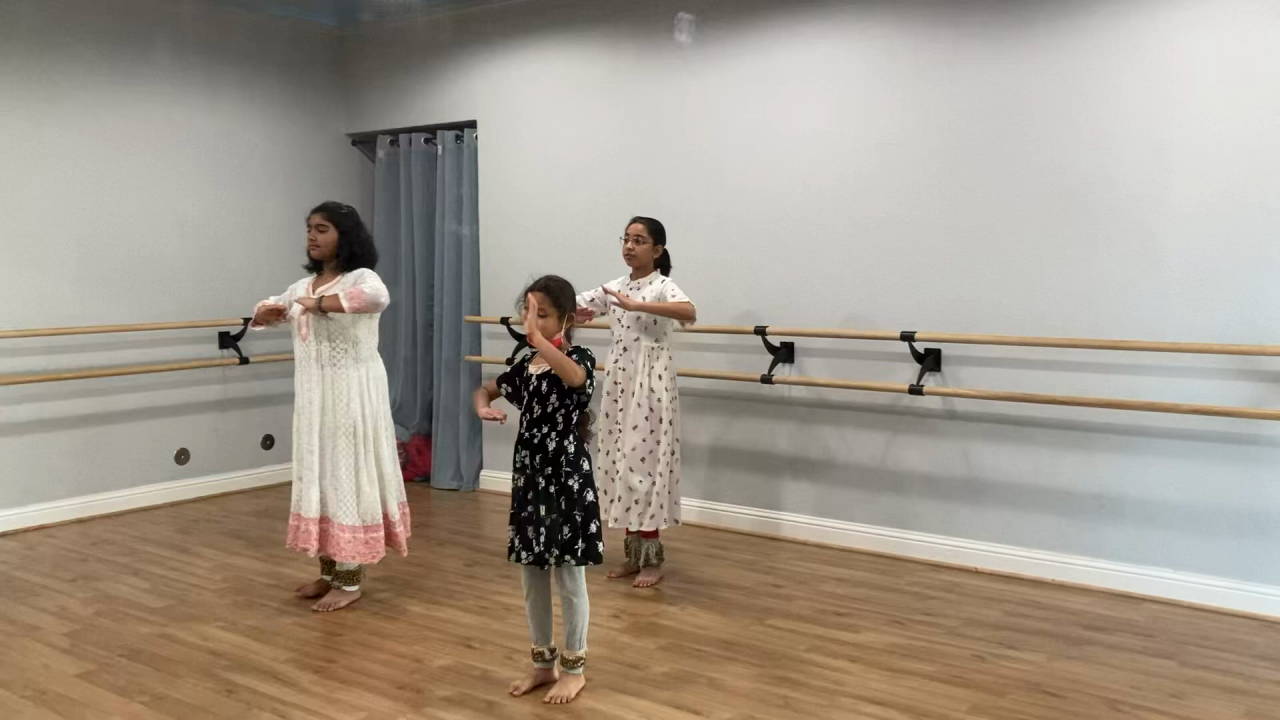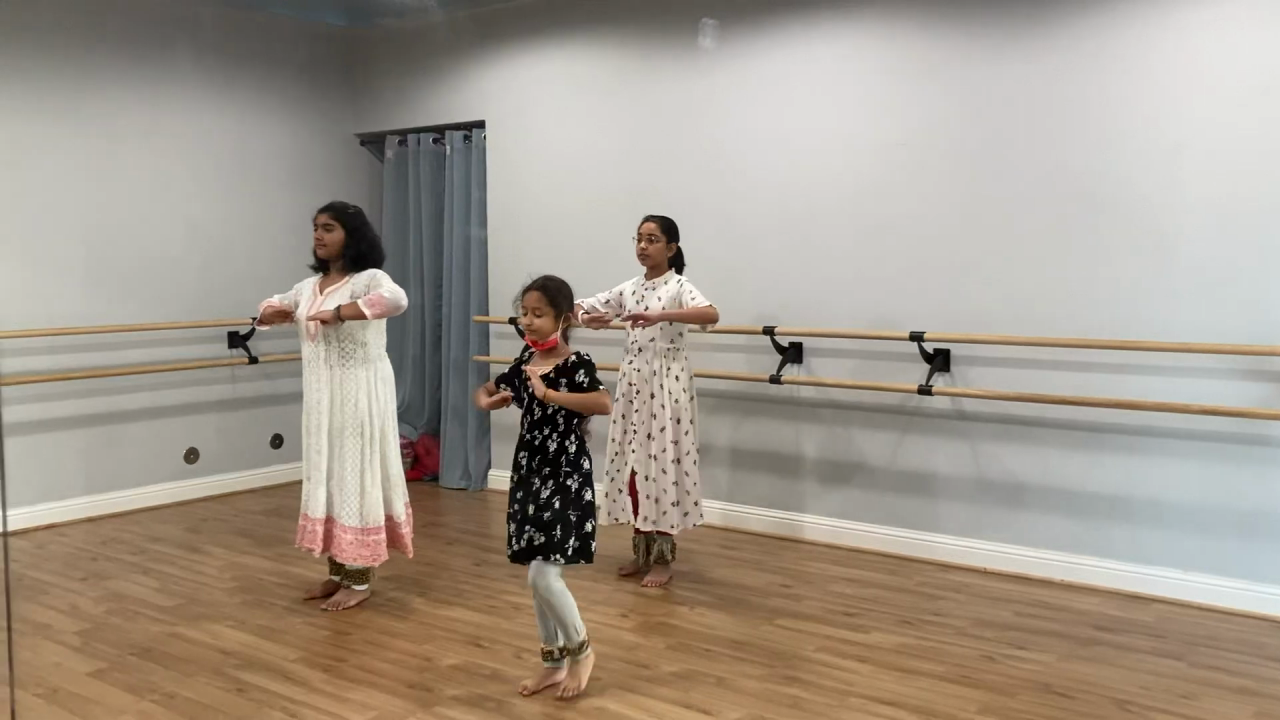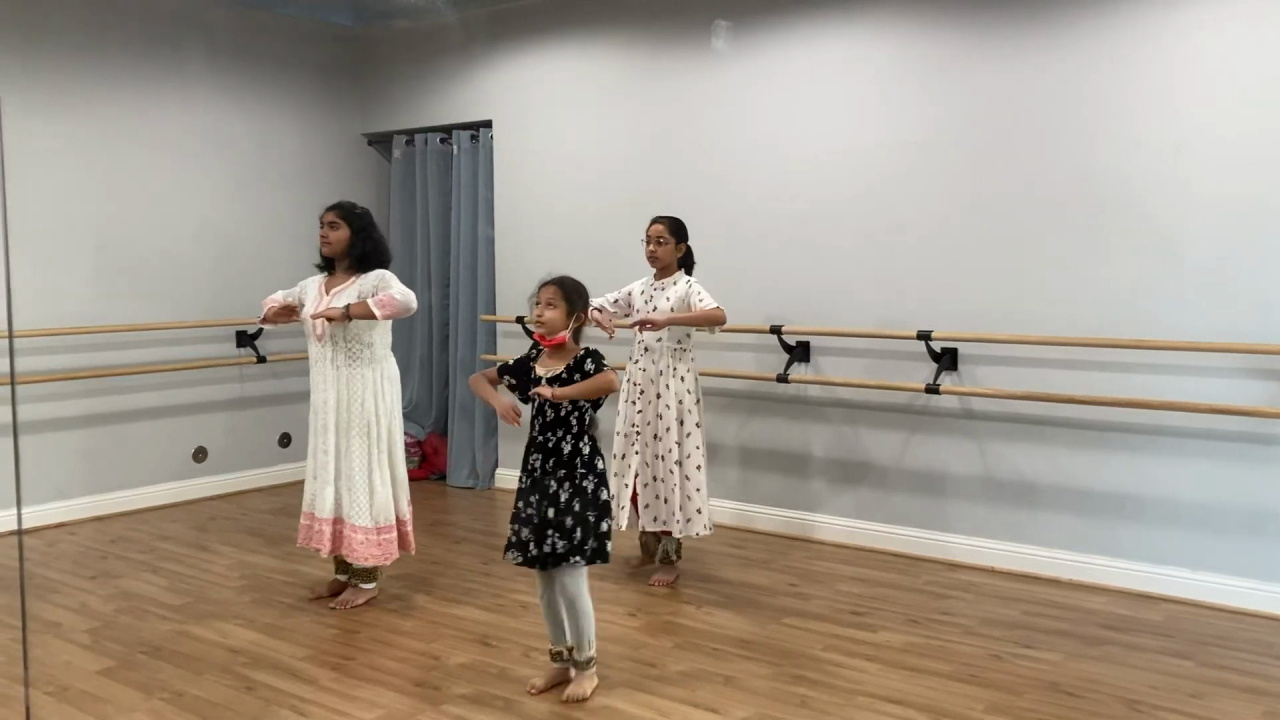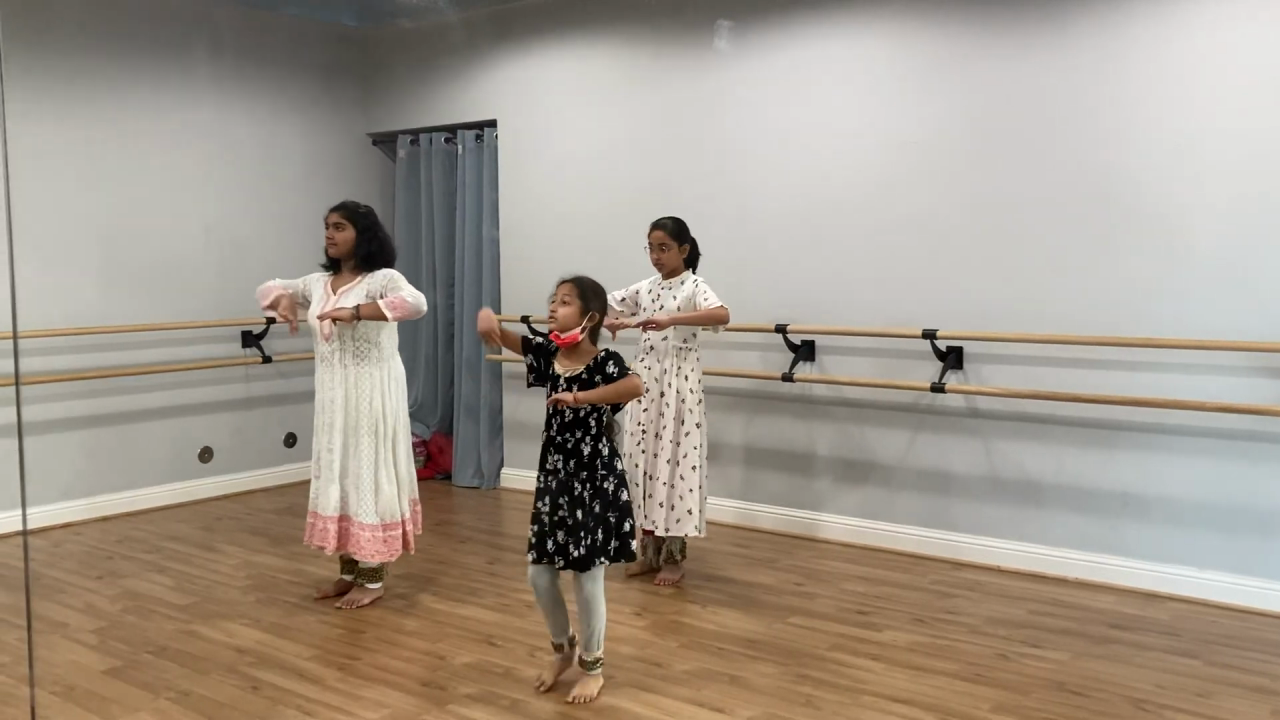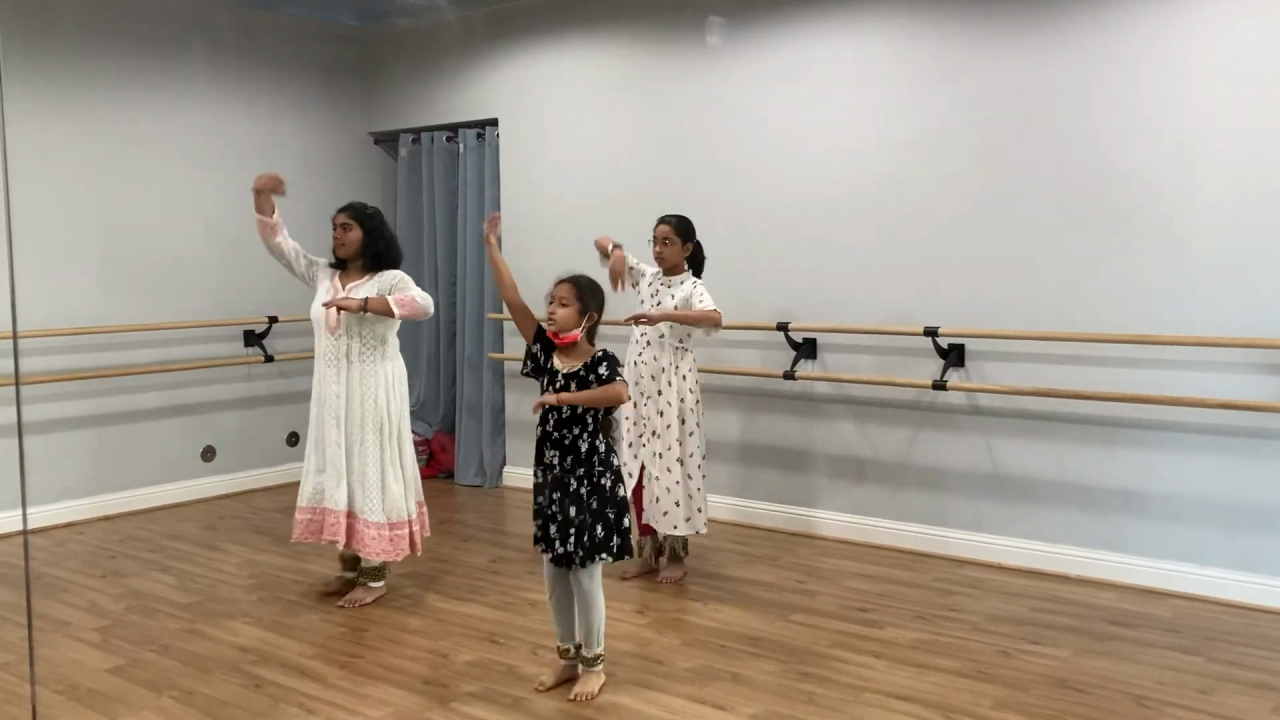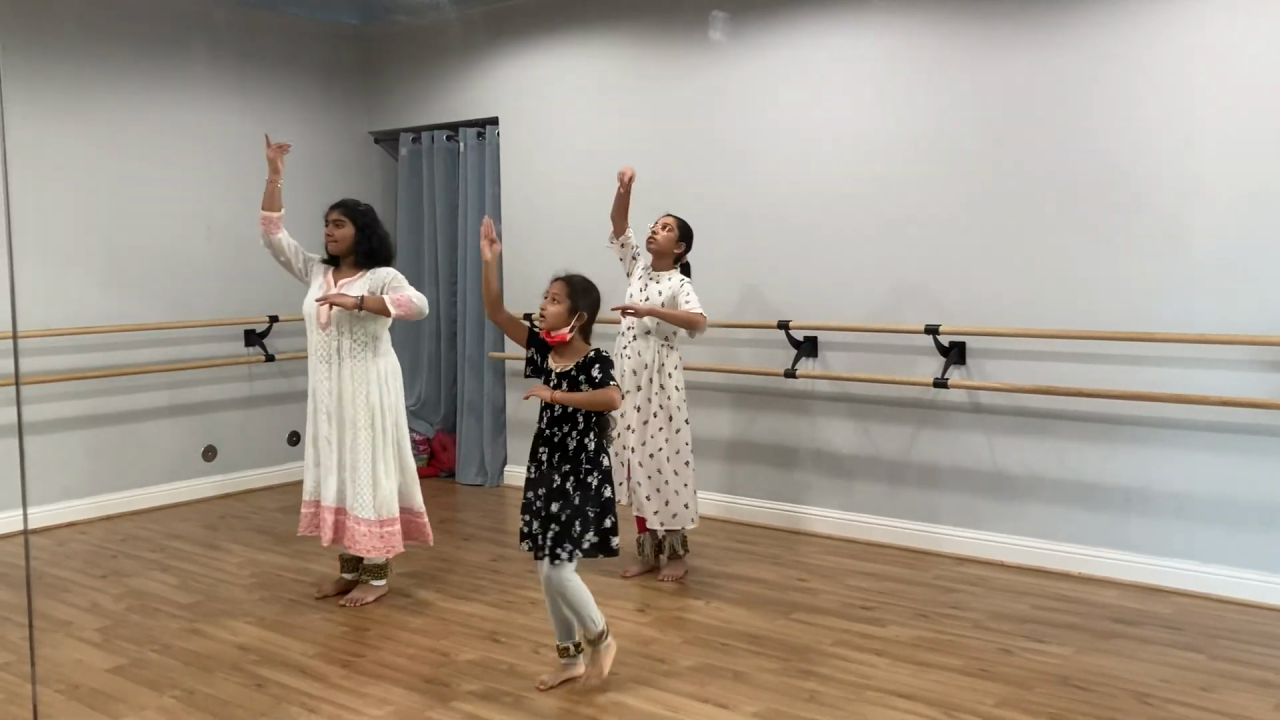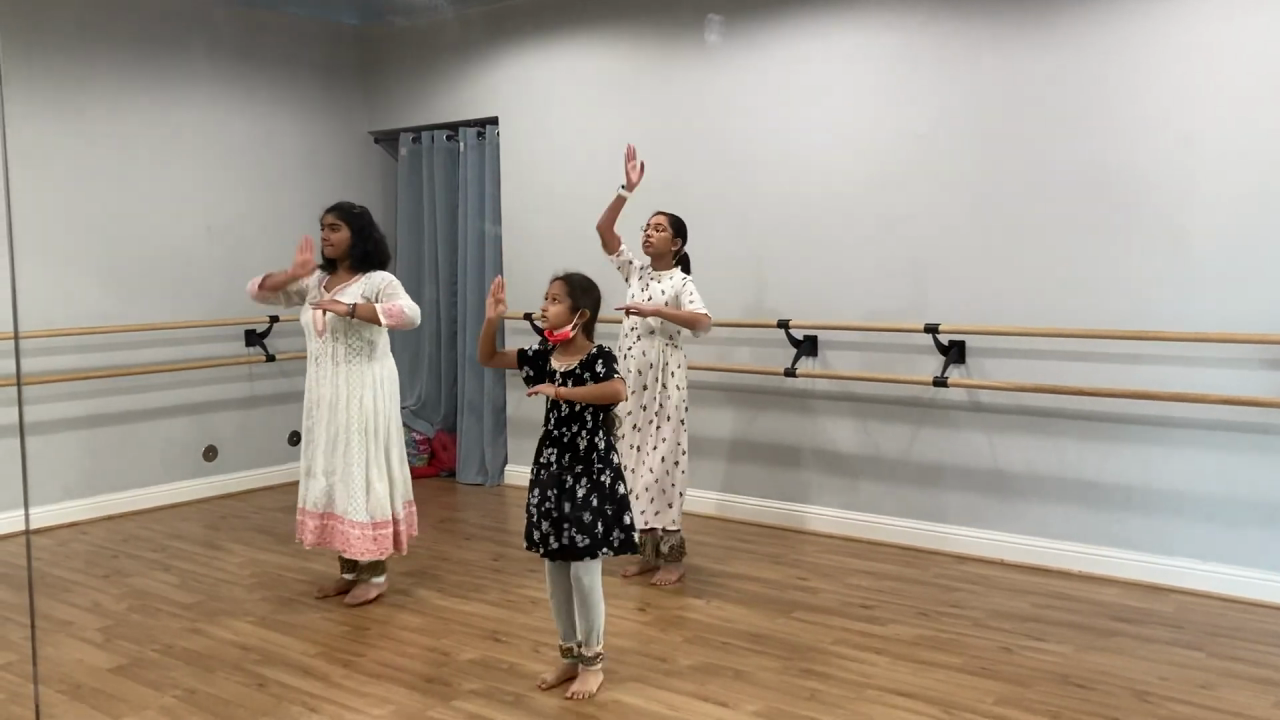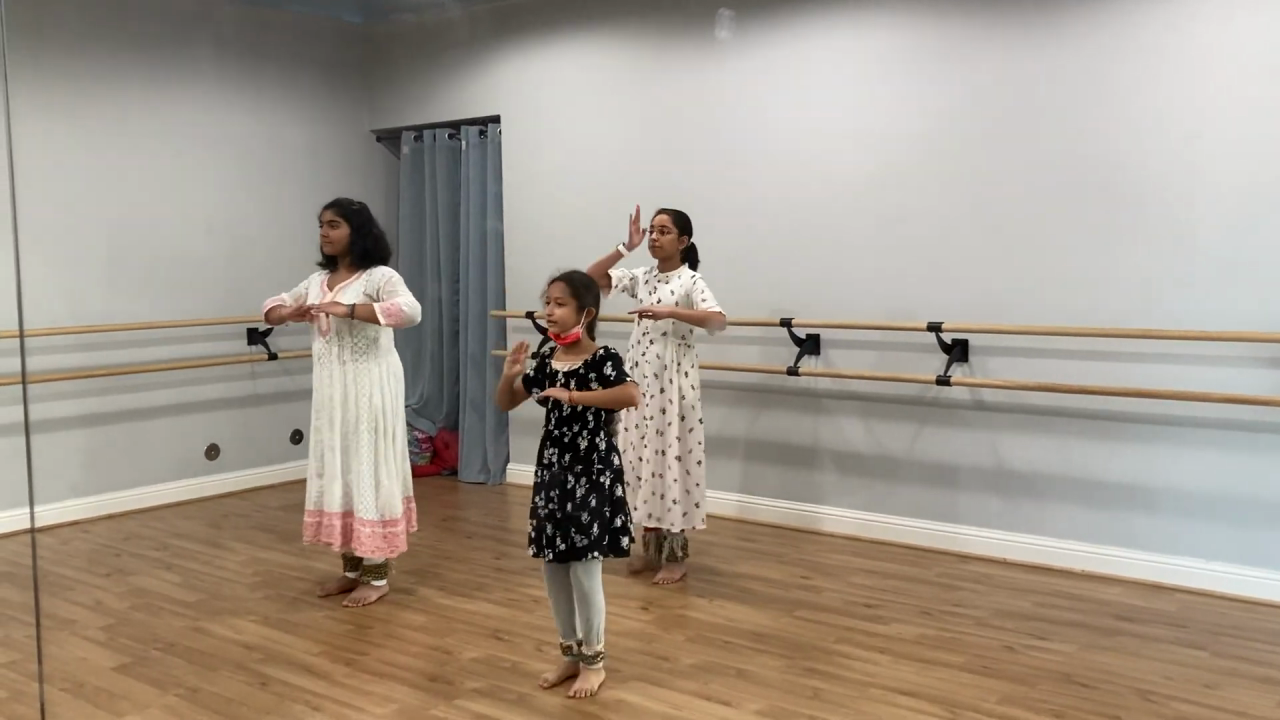
dt=0.4s
person 1, frame 1
left shoulder: (577, 358)
right shoulder: (524, 364)
left elbow: (575, 377)
right elbow: (484, 389)
left wrist: (541, 343)
right wrist: (484, 409)
left hip: (567, 477)
right hip: (528, 476)
left knee: (568, 578)
right knee: (533, 577)
left ankle: (574, 668)
right ankle: (543, 663)
person 1, frame 2
left shoulder: (575, 365)
right shoulder: (523, 365)
left elbow: (604, 403)
right elbow: (483, 391)
left wrist: (548, 394)
right wrist: (487, 402)
left hip: (565, 479)
right hip: (528, 476)
left knee: (543, 577)
right knee: (537, 578)
left ankle: (580, 649)
right ankle: (554, 662)
person 1, frame 3
left shoulder: (586, 360)
right shoulder: (530, 362)
left elbow: (612, 382)
right elbow: (479, 378)
left wrist: (558, 393)
right wrist: (498, 401)
left hip: (578, 479)
right hip: (538, 476)
left knee: (570, 579)
right knee: (546, 578)
left ankle: (586, 668)
right ankle: (561, 662)
person 1, frame 4
left shoulder: (605, 362)
right shoulder: (546, 354)
left elbow: (636, 386)
right elbow: (502, 336)
left wrist: (579, 397)
right wrist: (487, 320)
left hip: (595, 481)
right hip: (554, 478)
left knee: (587, 578)
right knee: (540, 577)
left ankle: (592, 669)
right ankle: (563, 650)
person 1, frame 5
left shoulder: (602, 362)
right shoulder: (543, 350)
left elbow: (621, 394)
right elbow: (513, 303)
left wrist: (562, 397)
right wrist: (493, 249)
left hip: (591, 478)
right hip: (551, 476)
left knee: (584, 577)
right knee: (554, 575)
left ankle: (593, 665)
right ankle: (568, 657)
person 1, frame 6
left shoulder: (595, 362)
right shoulder: (542, 350)
left elbow: (613, 399)
right elbow: (495, 314)
left wrist: (554, 395)
right wrist: (489, 264)
left hip: (583, 475)
right hip: (545, 471)
left knee: (556, 569)
right knee: (549, 571)
left ankle: (600, 638)
right ankle: (570, 657)
person 1, frame 7
left shoulder: (598, 357)
right shoulder: (542, 354)
left elbow: (617, 391)
right elbow: (487, 358)
left wrist: (560, 391)
right wrist: (492, 321)
left hip: (591, 472)
right hip: (551, 469)
left knee: (584, 571)
right knee: (555, 569)
left ankle: (593, 663)
right ankle: (570, 656)
person 1, frame 8
left shoulder: (603, 358)
right shoulder: (545, 359)
left elbow: (631, 395)
right elbow: (506, 404)
left wrist: (572, 396)
right wrist: (511, 375)
left hip: (592, 472)
right hip: (553, 469)
left knee: (584, 571)
right knee: (553, 568)
left ankle: (593, 662)
right ankle: (570, 655)
person 2, frame 1
left shoulder: (360, 278)
right shoulder: (305, 285)
left elbow: (377, 298)
right elbow: (268, 309)
left wrist: (319, 302)
right wrist: (266, 312)
left hip: (352, 393)
right hip: (314, 395)
left knee: (348, 474)
right knee: (318, 475)
left ankle: (350, 581)
right ankle: (328, 572)
person 2, frame 2
left shoulder: (369, 280)
right shoulder: (309, 286)
left elbow: (396, 300)
right elbow: (275, 305)
left wrist: (338, 312)
right wrist: (273, 313)
left hip: (360, 394)
right hip: (322, 396)
left knee: (356, 477)
right knee: (325, 477)
left ankle: (359, 581)
right ankle: (337, 572)
person 2, frame 3
left shoulder: (376, 280)
right shoulder: (314, 285)
left elbow: (405, 301)
right elbow: (276, 301)
left wrist: (346, 311)
right wrist: (278, 311)
left hip: (366, 395)
right hip: (328, 396)
left knee: (363, 476)
right knee: (331, 476)
left ankle: (367, 580)
right ankle: (344, 572)
person 2, frame 4
left shoulder: (383, 279)
right shoulder: (318, 283)
left elbow: (415, 303)
right elbow: (274, 289)
left wrist: (355, 311)
right wrist: (283, 300)
left hip: (372, 395)
right hip: (333, 396)
left knee: (369, 475)
right knee: (336, 475)
left ankle: (373, 578)
right ankle: (349, 571)
person 2, frame 5
left shoulder: (390, 281)
right shoulder: (321, 275)
left elbow: (424, 306)
right elbow: (277, 242)
left wrist: (363, 305)
right wrist: (261, 197)
left hip: (374, 395)
right hip: (332, 397)
left knee: (372, 478)
right knee: (335, 477)
left ankle: (374, 578)
right ankle: (350, 567)
person 2, frame 6
left shoulder: (382, 277)
right shoulder: (315, 272)
left elbow: (418, 305)
right elbow: (272, 234)
left wrist: (357, 301)
right wrist: (275, 175)
left hip: (369, 391)
right hip: (328, 391)
left knee: (369, 474)
right knee: (334, 474)
left ankle: (376, 575)
right ankle: (350, 569)
person 2, frame 7
left shoulder: (378, 281)
right shoulder: (315, 282)
left elbow: (410, 314)
right elbow: (258, 289)
left wrist: (350, 309)
right wrist: (292, 274)
left hip: (365, 393)
right hip: (325, 394)
left knee: (364, 475)
right knee: (331, 474)
left ankle: (375, 573)
right ankle: (349, 569)
person 2, frame 8
left shoulder: (380, 277)
right shoulder: (317, 281)
left elbow: (410, 311)
right elbow: (271, 307)
left wrist: (349, 310)
right wrist: (290, 313)
left hip: (370, 390)
right hip: (330, 393)
left knee: (369, 471)
right knee: (334, 472)
left ankle: (377, 576)
right ankle: (352, 568)
person 3, frame 1
left shoulder: (663, 287)
right shoulder: (615, 288)
left elbow: (689, 312)
left wrist: (636, 305)
right wrist: (575, 312)
left hip: (651, 384)
right hip: (619, 383)
left knee: (646, 464)
right knee: (622, 463)
left ankle: (652, 560)
right ankle: (633, 555)
person 3, frame 2
left shoulder: (679, 287)
right shoulder: (628, 289)
left elbow: (712, 315)
right elbow: (578, 307)
left wrist: (659, 317)
right wrist: (586, 318)
left hip: (667, 385)
right hip: (632, 383)
left knee: (662, 465)
right knee: (630, 465)
left ankle: (663, 559)
right ankle: (643, 549)
person 3, frame 3
left shoulder: (687, 288)
right shoulder: (638, 289)
left elbow: (719, 317)
right elbow: (592, 307)
left wrist: (668, 319)
right wrist: (597, 317)
left hip: (673, 385)
right hip: (638, 383)
left knee: (670, 464)
right knee: (636, 462)
left ankle: (669, 559)
right ankle: (650, 543)
person 3, frame 4
left shoulder: (694, 287)
right shoulder: (644, 289)
left elbow: (722, 315)
left wrist: (671, 319)
right wrist: (608, 321)
left hip: (679, 383)
right hip: (644, 383)
left knee: (675, 463)
right knee: (643, 462)
left ankle: (674, 557)
right ankle: (650, 549)
person 3, frame 5
left shoulder: (691, 287)
right shoulder: (646, 276)
left elbow: (714, 318)
right elbow: (604, 245)
left wrist: (664, 315)
right wrist: (615, 257)
left hip: (673, 385)
right hip: (638, 383)
left knee: (669, 463)
right knee: (638, 465)
left ankle: (675, 555)
right ankle: (648, 550)
person 3, frame 6
left shoulder: (679, 284)
right shoulder: (636, 268)
left elbow: (699, 322)
right elbow: (618, 225)
left wrist: (651, 311)
right wrist: (624, 187)
left hip: (660, 379)
right hip: (629, 378)
left knee: (663, 461)
right knee: (635, 462)
left ankle: (676, 553)
right ankle: (648, 551)
person 3, frame 7
left shoulder: (681, 282)
right shoulder: (635, 271)
left elbow: (703, 323)
right elbow: (603, 229)
left wrist: (657, 311)
right wrist: (627, 189)
left hip: (664, 381)
right hip: (631, 381)
left knee: (662, 463)
right knee: (636, 462)
left ankle: (672, 555)
right ankle: (648, 550)
person 3, frame 8
left shoulder: (690, 281)
right shoulder: (640, 277)
left elbow: (718, 320)
right elbow: (593, 277)
left wrist: (670, 312)
right wrist: (625, 249)
left hip: (674, 381)
right hip: (640, 380)
left knee: (671, 459)
right knee: (639, 461)
left ankle: (674, 555)
right ankle: (652, 542)
